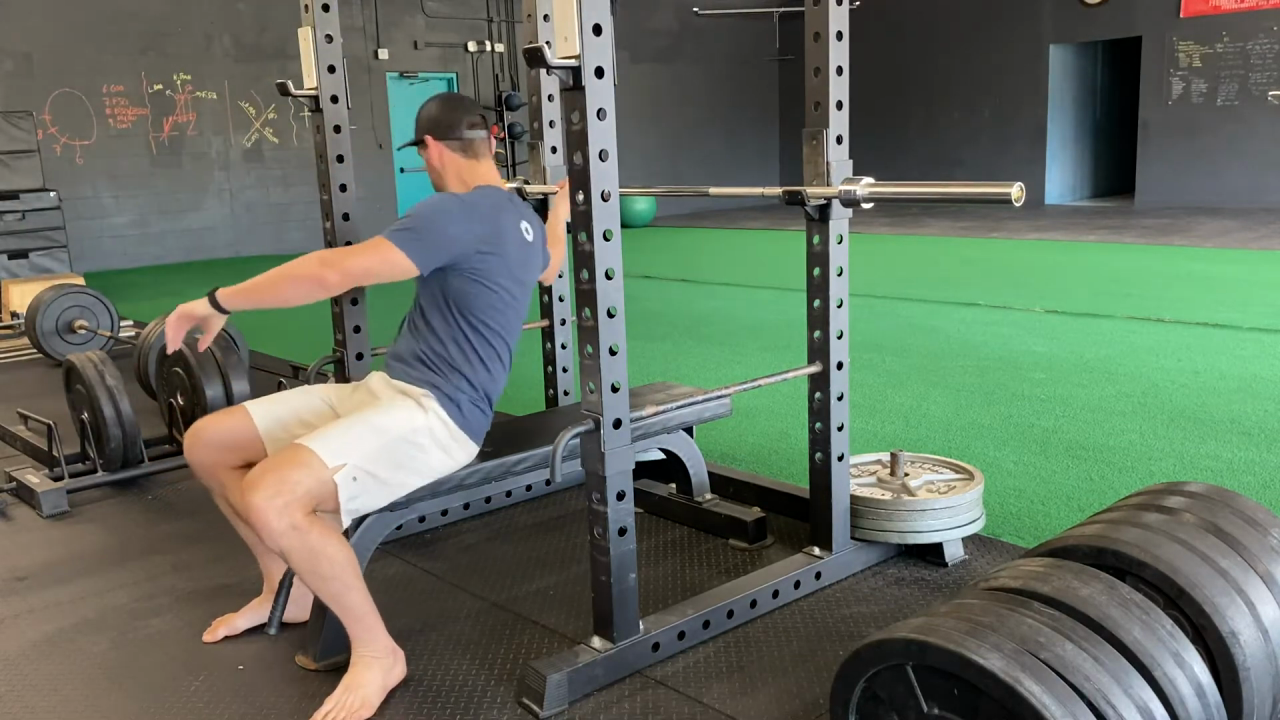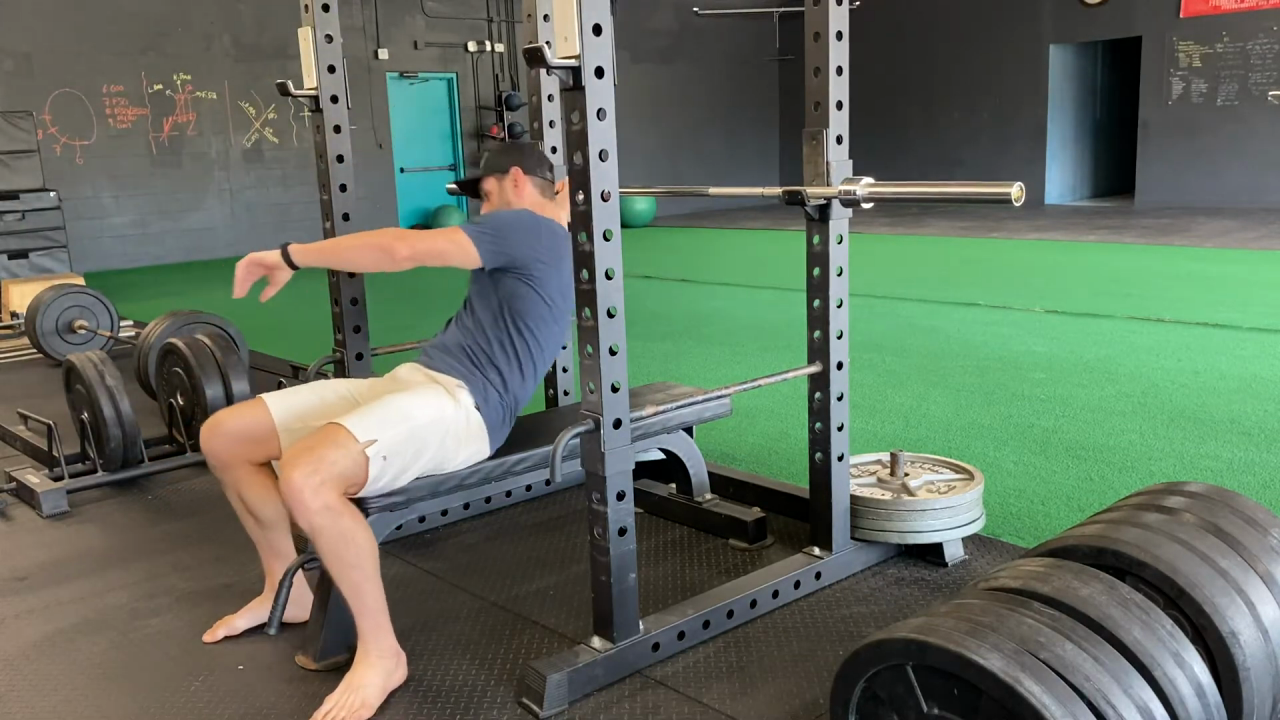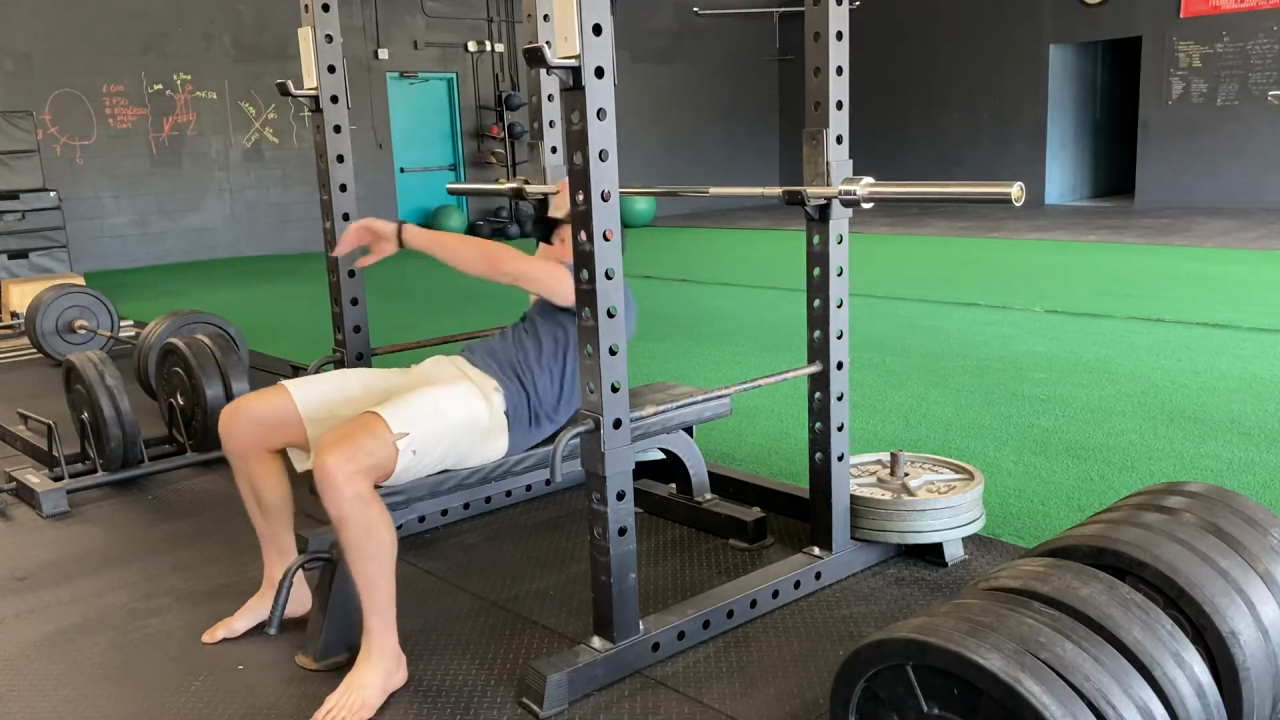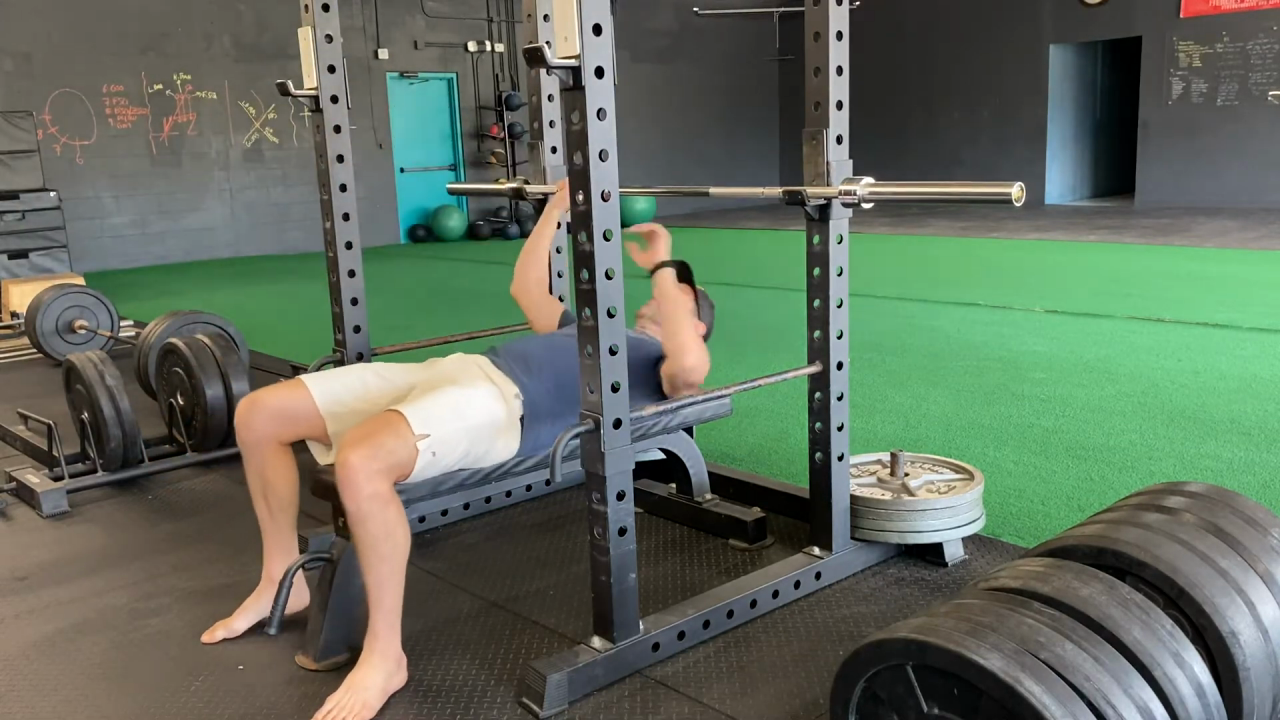
dt=0.4s
person 1, frame 1
left shoulder: (457, 213)
right shoulder: (523, 221)
left elbow: (336, 271)
right elbow: (549, 267)
left wrist: (218, 301)
right wrist: (563, 204)
left hip: (434, 416)
right hip: (386, 388)
left knee: (269, 498)
right knee: (207, 443)
left ankle: (377, 652)
right ankle: (286, 588)
person 1, frame 2
left shoulder: (525, 228)
right shoulder: (554, 243)
left elbow: (402, 249)
left wrist: (290, 256)
right wrist: (562, 206)
left hip: (457, 407)
right hip: (410, 383)
left knee: (305, 478)
right knee: (223, 436)
left ankle: (381, 653)
right ankle: (285, 589)
person 1, frame 3
right shoulder: (578, 293)
left elbow: (508, 267)
right elbow: (534, 277)
left wrist: (404, 234)
right wrist: (563, 207)
left hip: (486, 404)
left knee: (339, 464)
right knee: (242, 421)
left ankle: (382, 655)
right ankle: (283, 583)
person 1, frame 4
left shoulder: (661, 364)
left elbow: (693, 366)
right elbow: (526, 288)
left wrist: (662, 266)
right wrist: (558, 206)
left hip: (501, 403)
right hip: (449, 372)
left knee: (359, 463)
right knee: (258, 415)
left ankle: (384, 655)
right ankle: (281, 579)
